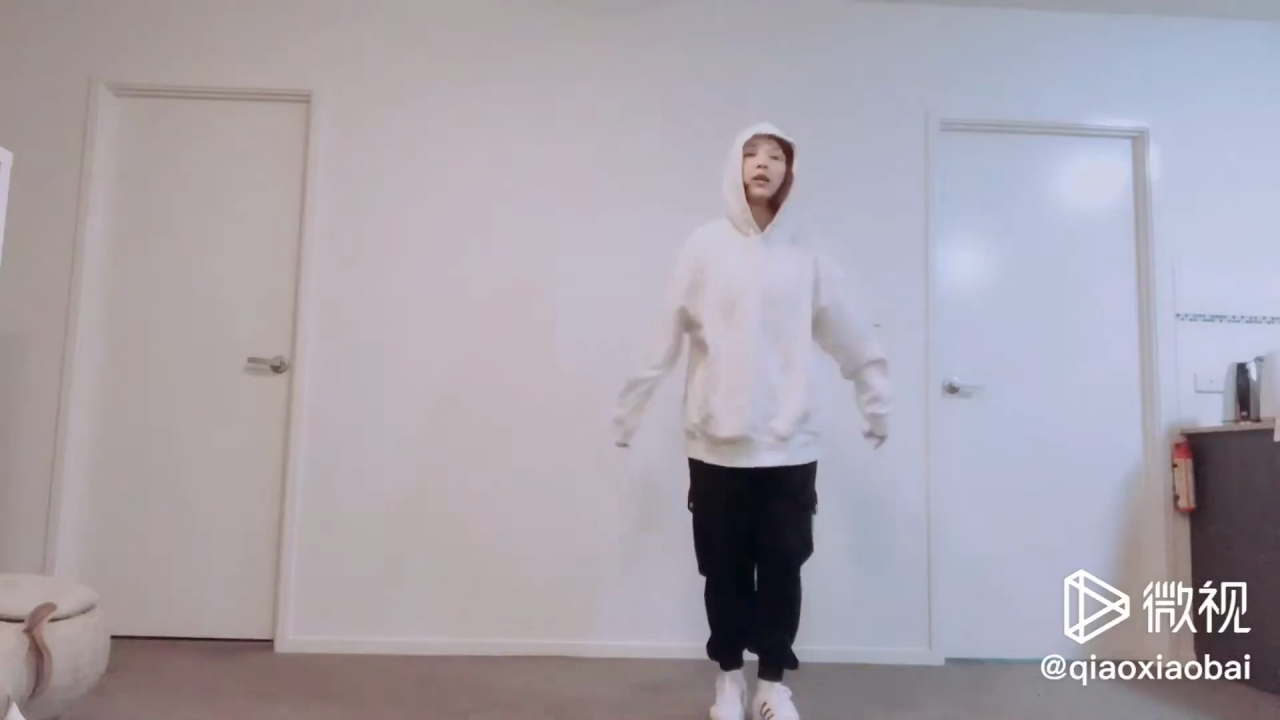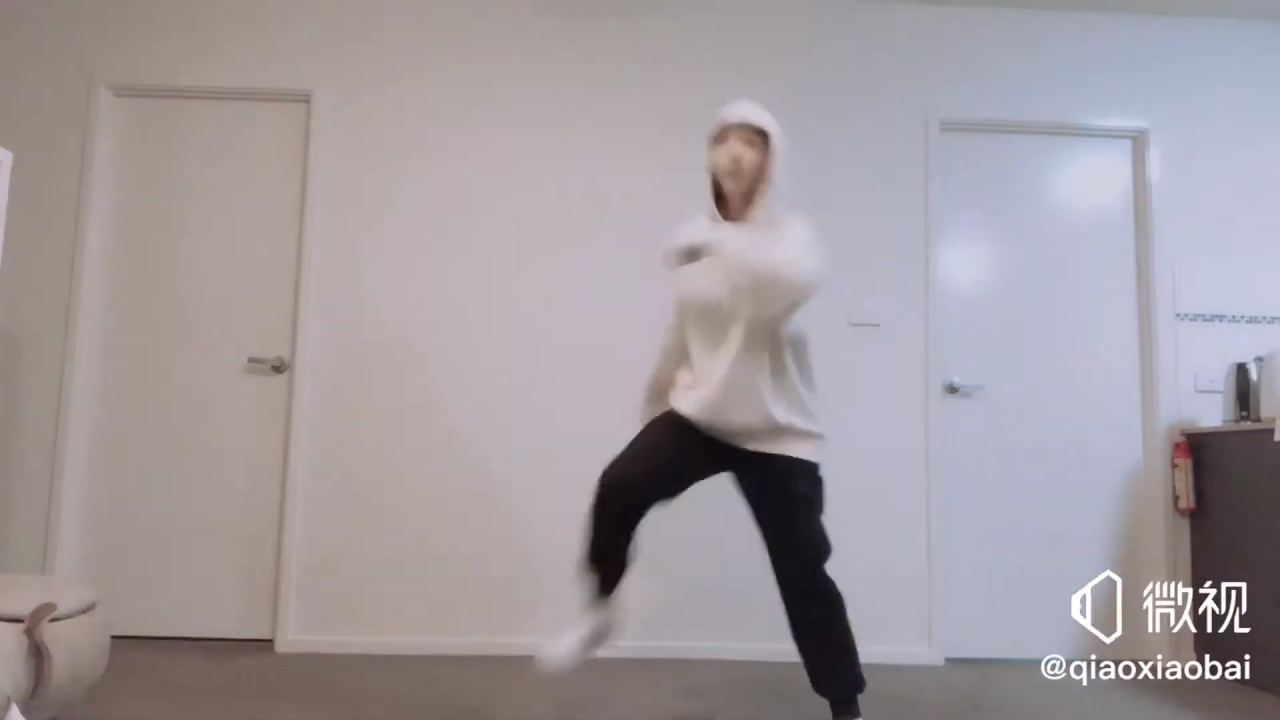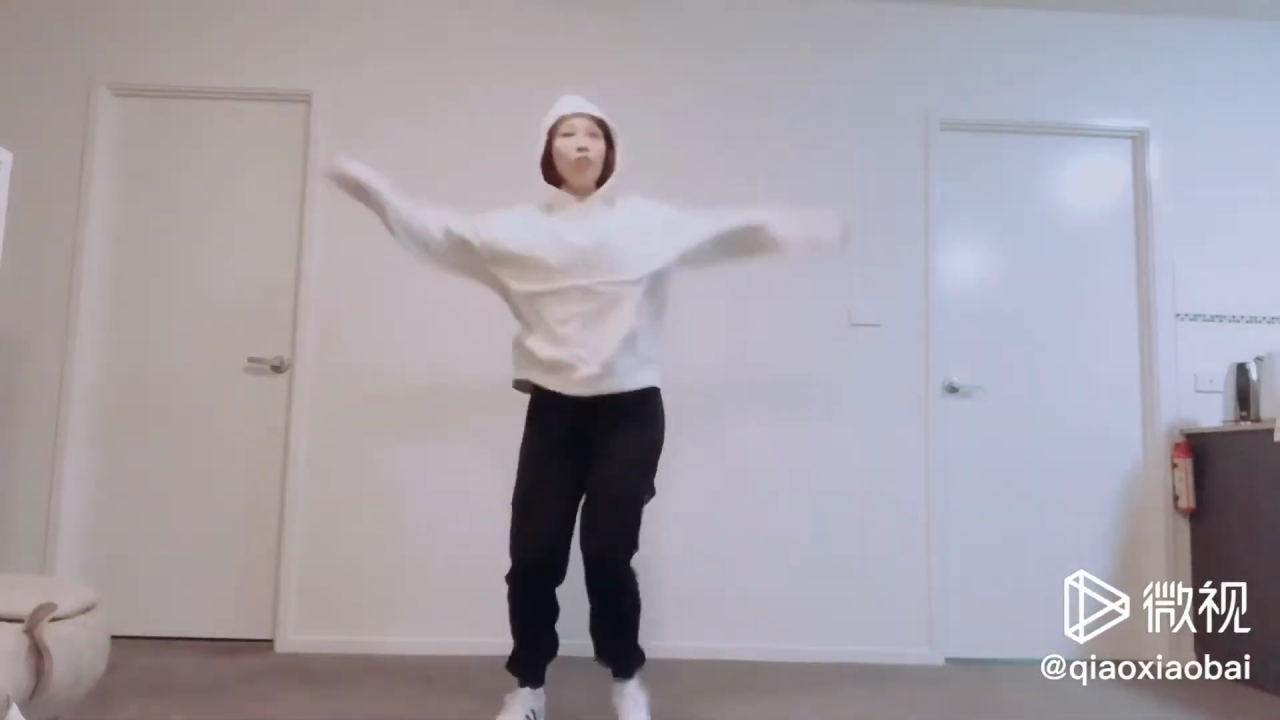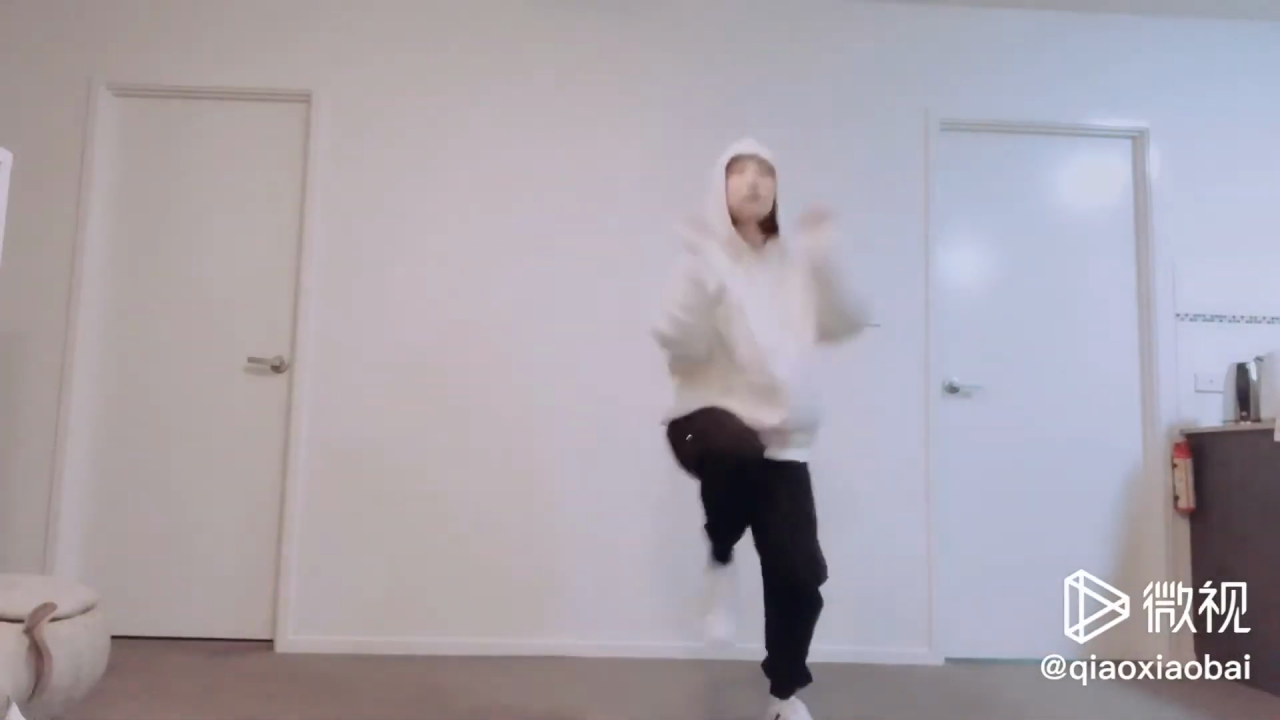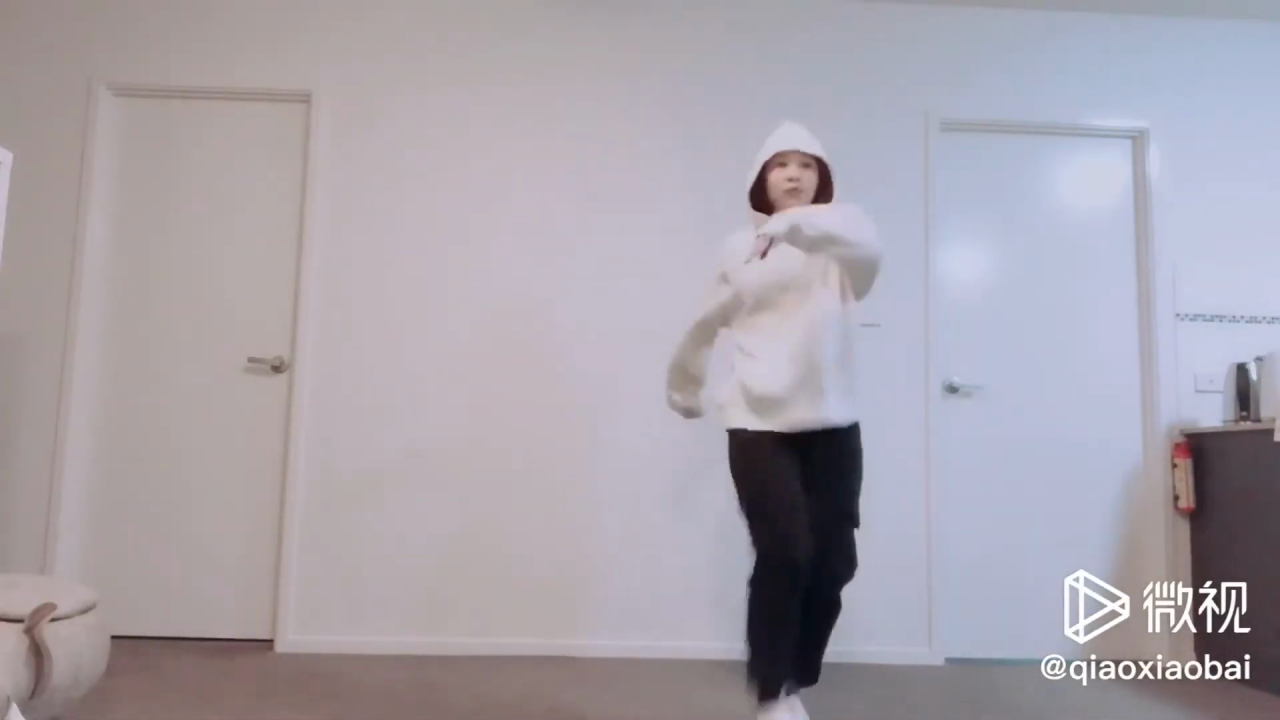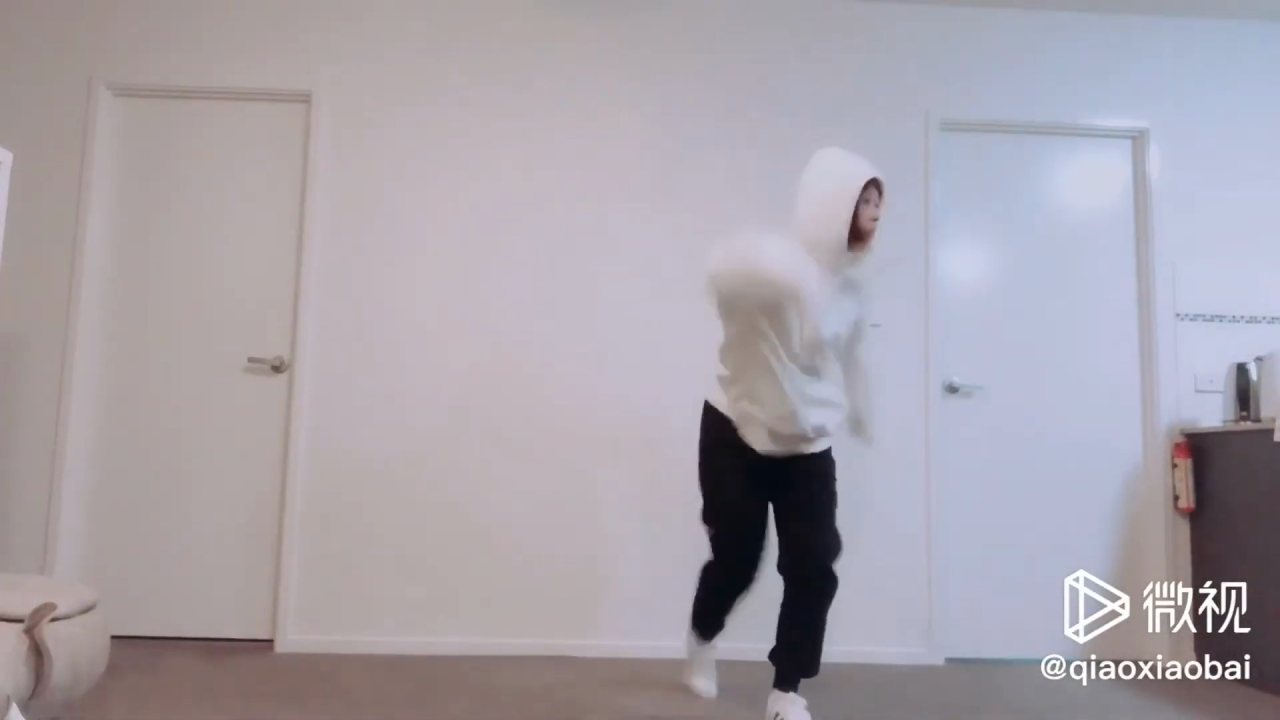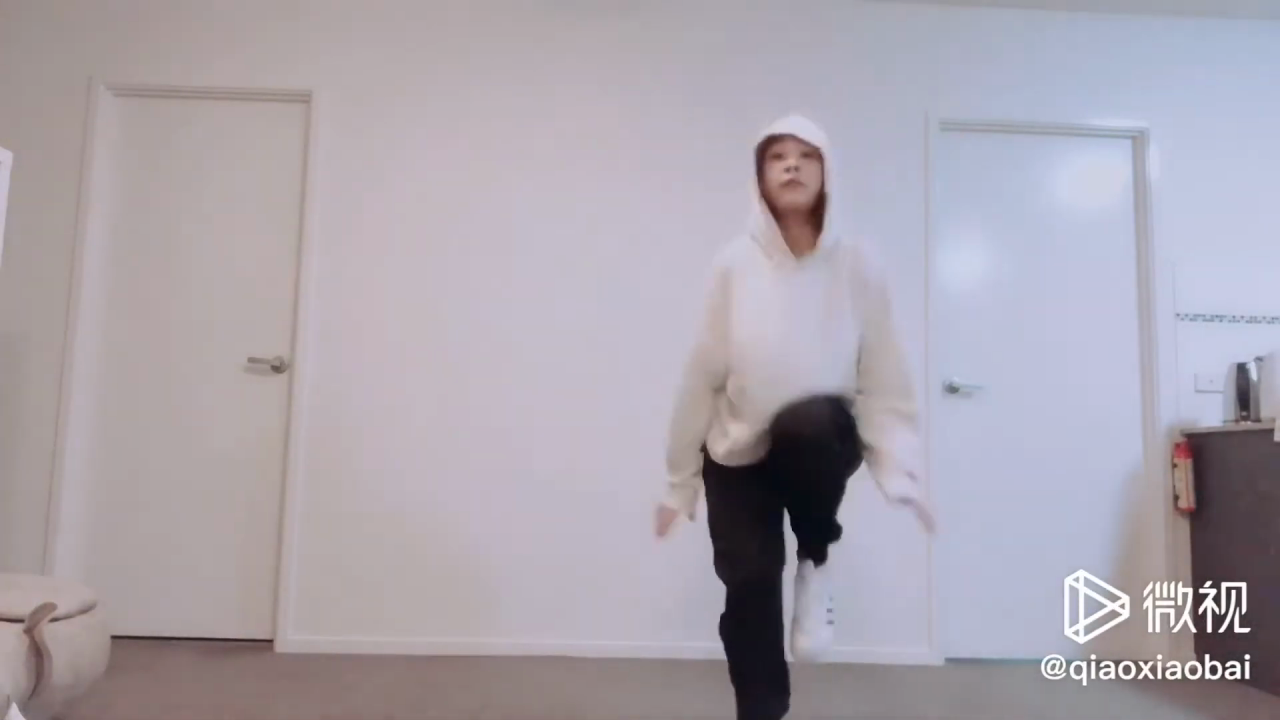
dt=0.7s
person 1, frame 1
left shoulder: (807, 255)
right shoulder: (704, 246)
left elbow: (850, 335)
right elbow: (668, 335)
left wrist: (876, 402)
right wrist: (632, 404)
left hip: (788, 440)
right hip: (717, 437)
left knee: (783, 560)
right knee: (721, 563)
person 1, frame 2
left shoulder: (786, 236)
right shoulder: (695, 239)
left elbow: (797, 278)
left wrist: (717, 243)
right wrist: (662, 389)
left hip: (777, 431)
right hip: (698, 413)
left knee: (802, 569)
right knee: (621, 488)
right ankle: (600, 603)
person 1, frame 3
left shoulder: (645, 219)
right shoulder: (520, 227)
left elbow: (731, 228)
right elbow: (436, 231)
left wrist: (806, 229)
right wrist: (369, 186)
left hip: (631, 400)
right hip: (554, 403)
left knee: (608, 546)
right knee: (533, 554)
person 1, frame 4
left shoulder: (798, 261)
right shoulder: (701, 256)
left elbow: (845, 324)
right elbow: (677, 341)
left wrist: (822, 258)
right wrist: (703, 271)
left hip: (783, 442)
right hip: (709, 418)
left knee: (799, 576)
right knee: (730, 452)
right ankle: (720, 557)
person 1, frame 5
left shoulder: (839, 233)
right shoulder: (739, 248)
left elbow: (865, 243)
right elbow: (707, 322)
left wrist: (795, 224)
right wrist: (682, 385)
left hip: (831, 426)
right hip: (759, 425)
left knee: (828, 572)
right knee: (785, 551)
person 1, frame 6
left shoulder: (849, 281)
right shoulder: (780, 259)
right elbow: (726, 268)
left wrist: (857, 410)
right wrist: (804, 279)
left hip: (806, 441)
right hip: (738, 428)
left knee: (814, 566)
right knee: (734, 557)
right ankle: (702, 640)
person 1, frame 7
left shoulder: (858, 268)
right shoulder: (735, 264)
left elbow: (886, 378)
right elbow: (703, 377)
left wrist: (901, 469)
right wrist: (679, 481)
left hip: (825, 435)
right hip: (742, 453)
left knee: (811, 425)
right knee: (750, 593)
left ankle: (815, 562)
